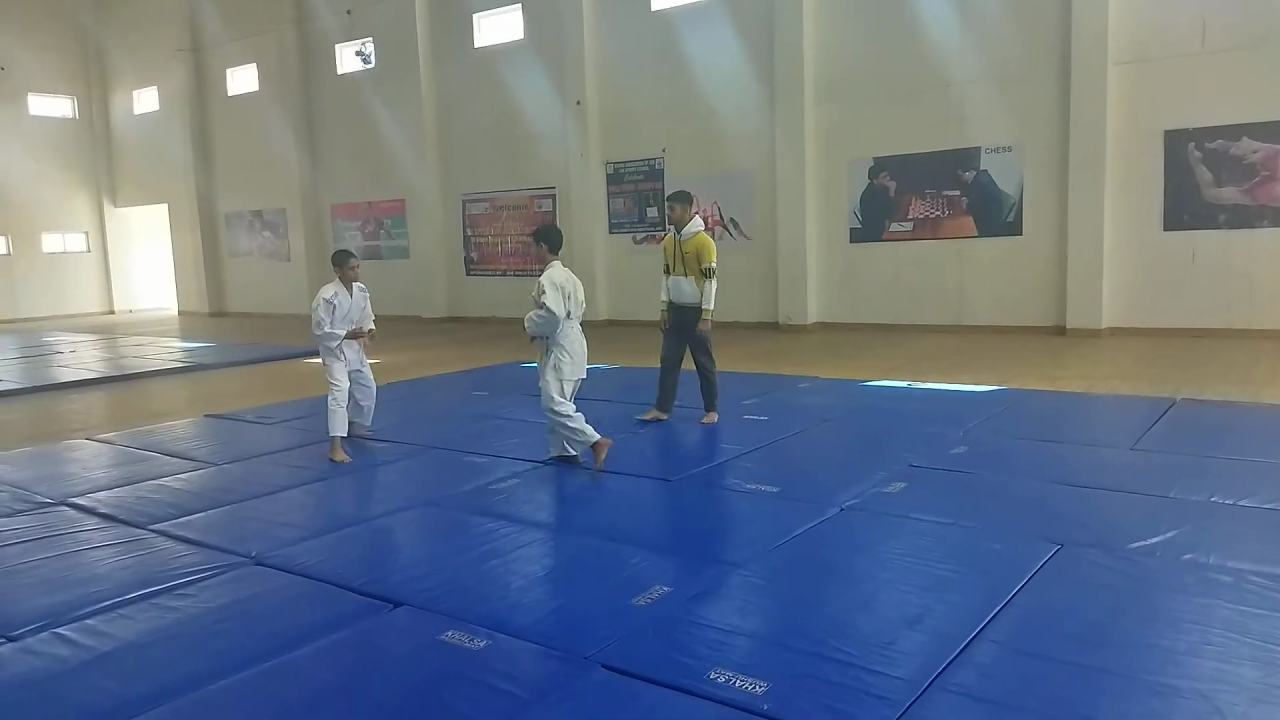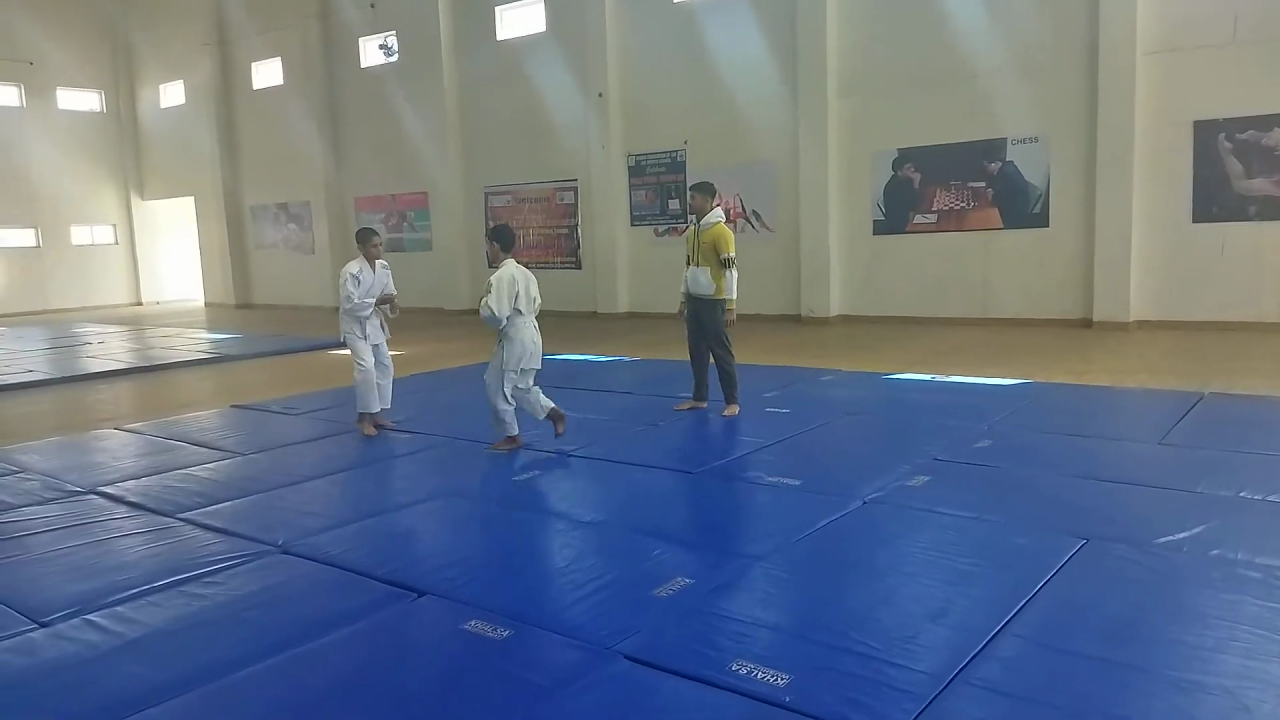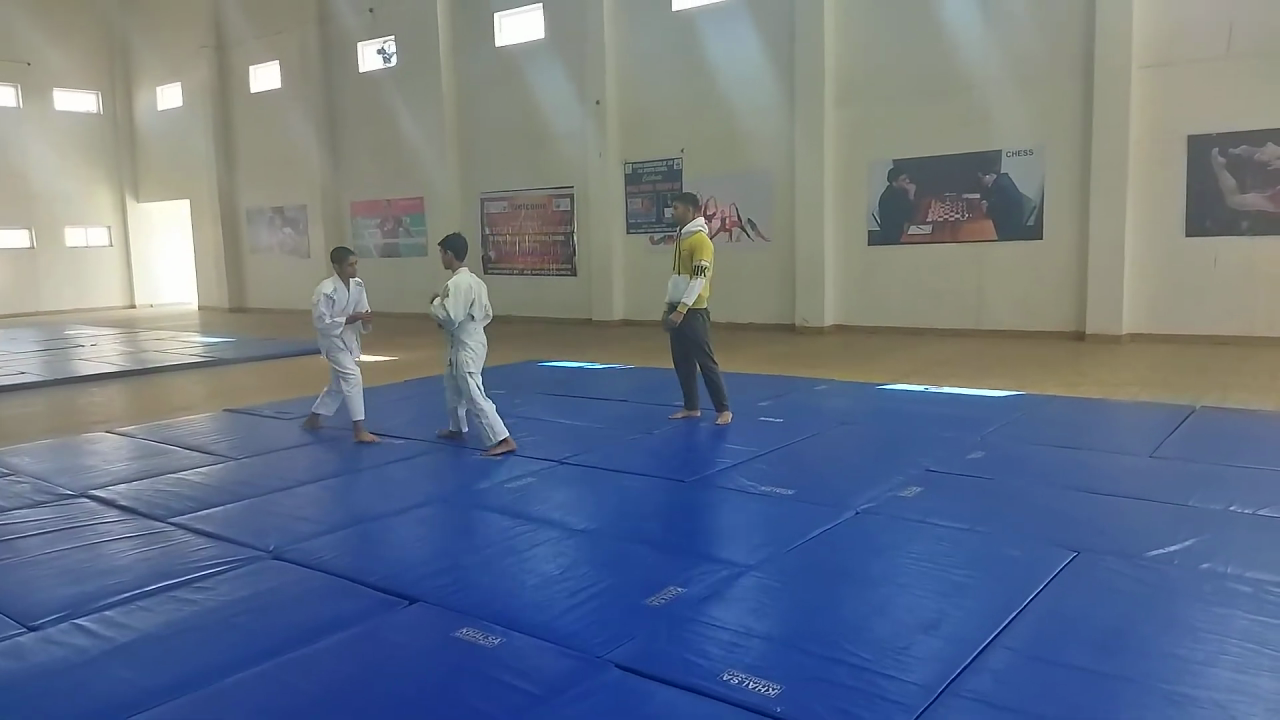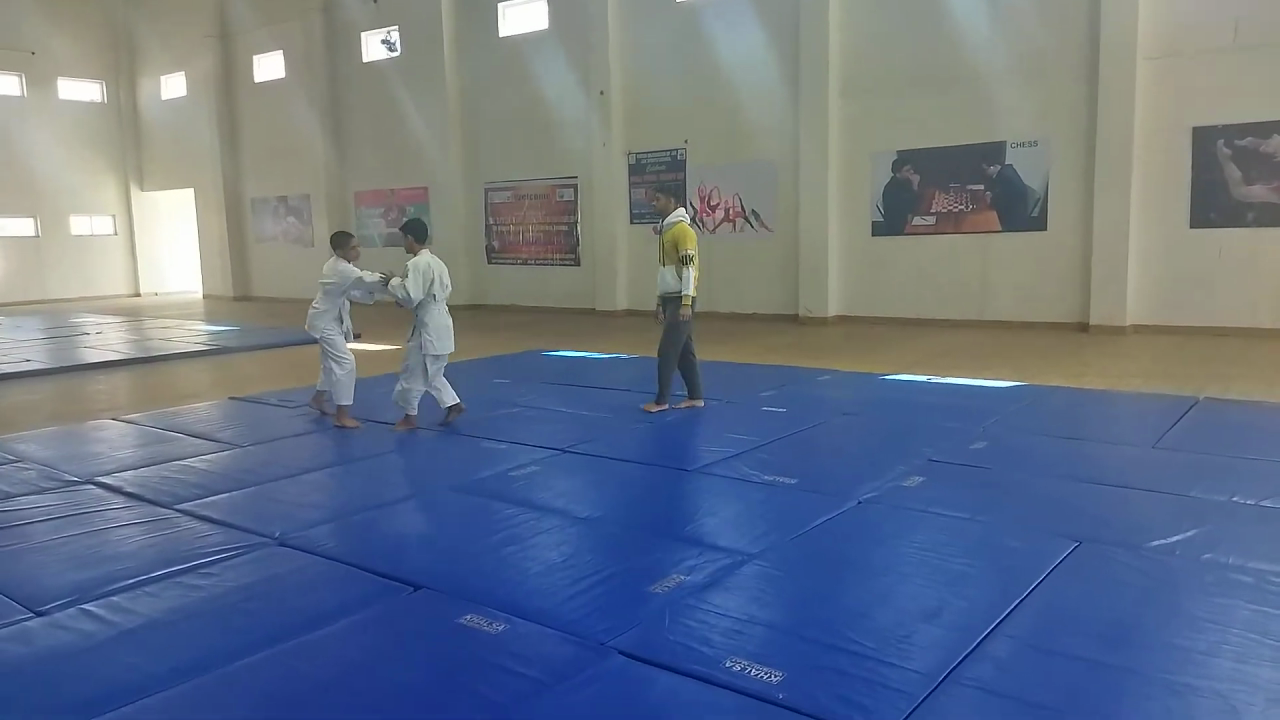
dt=0.4s
person 1, frame 1
left shoulder: (703, 241)
right shoulder: (669, 241)
left elbow: (711, 280)
left wrist: (707, 316)
right wrist: (664, 309)
left hip: (697, 311)
right hip: (676, 310)
left knee: (704, 362)
right knee: (668, 360)
left ankle: (711, 410)
right ankle: (661, 409)
person 1, frame 2
left shoulder: (721, 231)
right shoulder: (692, 231)
left elbow: (730, 271)
left wrist: (730, 306)
right wrist: (683, 299)
left hip: (713, 302)
right hip: (695, 301)
left knee: (722, 354)
right knee: (696, 352)
left ankle: (732, 402)
right ankle: (699, 398)
person 1, frame 3
left shoulder: (701, 240)
right shoulder: (680, 239)
left elbow: (698, 279)
left wrist: (681, 310)
right wrist: (668, 307)
left hip: (694, 311)
right hip: (678, 310)
left knee: (705, 361)
right knee: (681, 361)
left ankle: (723, 409)
right ankle: (691, 407)
person 1, frame 4
left shoulder: (683, 230)
right shoulder: (664, 230)
left elbow: (689, 268)
left wrist: (686, 302)
right wrist: (659, 301)
left hip: (681, 300)
right hip: (668, 299)
left knee: (667, 351)
right knee: (684, 350)
left ankle: (661, 400)
right ankle: (695, 396)
person 2, frame 1
left shoulder: (549, 278)
right shoulder: (568, 275)
left elbow: (552, 316)
left wrist: (531, 323)
right wrist: (540, 329)
left hip: (561, 349)
right hip: (571, 344)
left knee: (555, 403)
right knee: (559, 400)
left ankle: (597, 441)
right ankle: (568, 451)
person 2, frame 2
left shoulder: (500, 277)
right shoulder: (525, 273)
left elbow: (496, 315)
left wrist: (484, 305)
left hip: (514, 340)
right hip: (530, 335)
left knee: (498, 388)
right knee: (522, 386)
left ankle: (512, 436)
right ankle: (552, 412)
person 2, frame 3
left shoulder: (455, 283)
right shoulder: (475, 281)
left elbow: (449, 318)
right elbow: (487, 314)
left wrist: (436, 303)
left hip: (465, 346)
right hip: (472, 342)
left knee: (475, 397)
right knee: (454, 388)
left ankle: (503, 440)
right ankle: (456, 428)
person 2, frame 4
left shoulder: (416, 265)
right shoulder: (436, 262)
left elbow: (408, 297)
left wrist: (396, 283)
left hip: (429, 326)
right hip: (441, 321)
left knee: (413, 371)
right knee: (433, 372)
left ankle: (410, 416)
right ankle: (453, 405)
person 3, frame 1
left shoulder: (361, 290)
right shoulder: (327, 296)
left elbow: (366, 316)
right elbow: (319, 330)
left wrist: (370, 330)
right wrist: (346, 335)
left hip: (354, 348)
right hip: (333, 351)
left knee: (367, 388)
right knee: (340, 391)
left ankle: (355, 426)
right ankle: (336, 446)
person 3, frame 2
left shoulder: (383, 267)
right shoulder: (352, 272)
left elbow: (388, 292)
right elbow: (349, 305)
left wrist: (390, 304)
right wrist: (377, 302)
left hip: (374, 325)
right hip: (355, 326)
left knee: (384, 367)
right knee: (366, 369)
left ankle: (377, 414)
right ankle: (364, 418)
person 3, frame 3
left shoulder: (357, 285)
right shoulder: (326, 291)
left elbow: (362, 311)
right elbow: (321, 323)
left wrist: (365, 320)
right wrist: (348, 320)
left hip: (349, 339)
right hip: (333, 340)
left knee: (340, 382)
right knee: (352, 379)
left ankle: (314, 418)
right ankle: (360, 430)
person 3, frame 4
left shoulder: (345, 265)
right shoulder: (340, 270)
left elbow: (356, 292)
right elbow: (365, 281)
left wrist: (372, 292)
right wrist: (388, 280)
left hip: (332, 320)
right hip: (325, 322)
left knee: (331, 362)
right knee: (344, 363)
left ankle: (319, 398)
right ankle: (342, 415)
